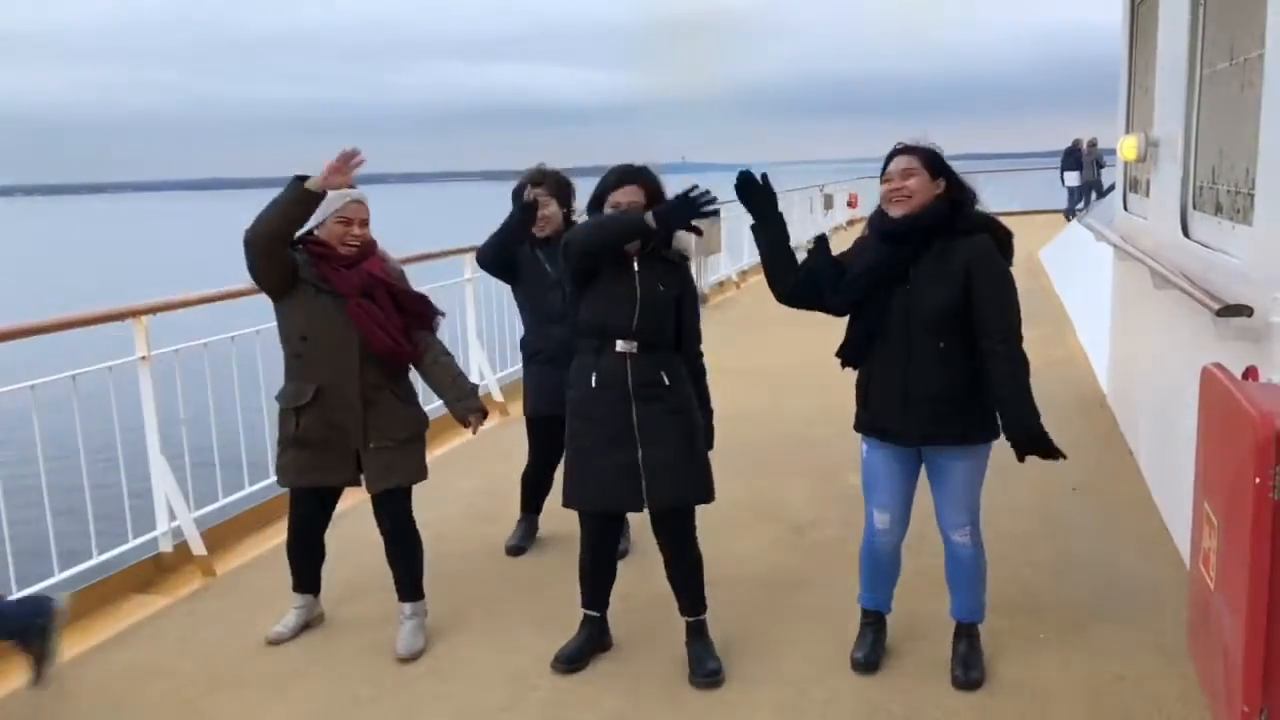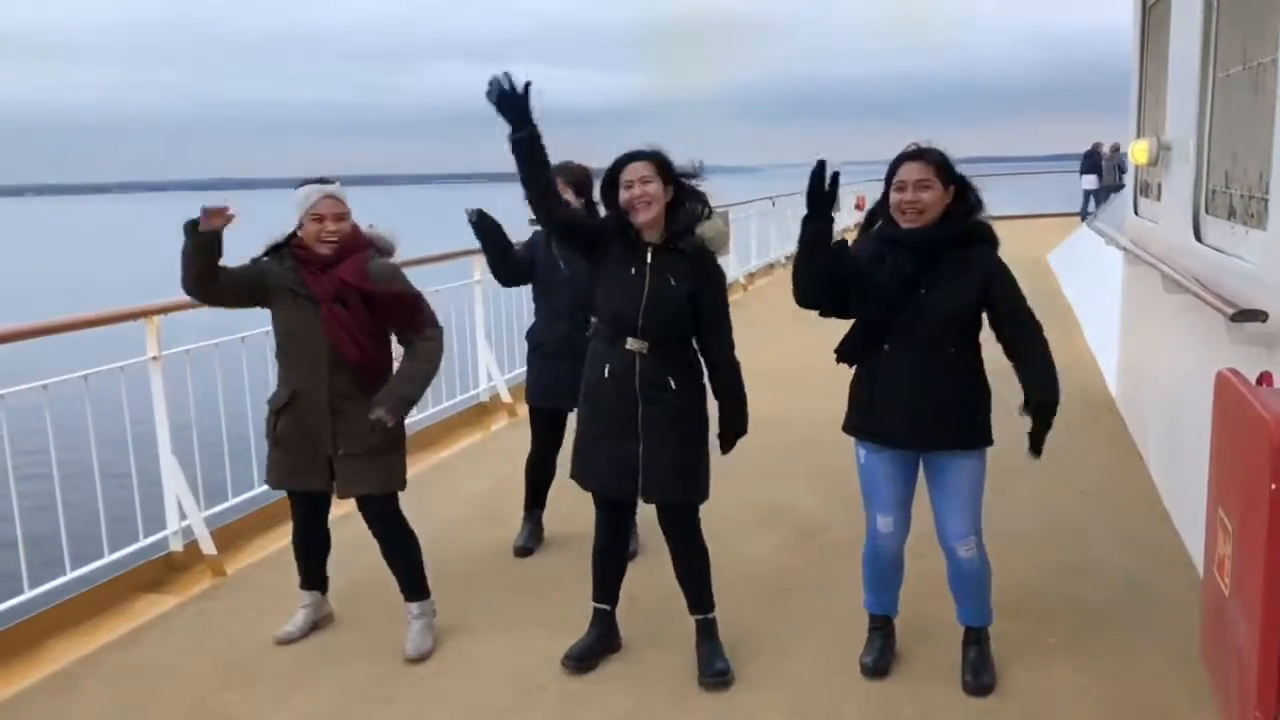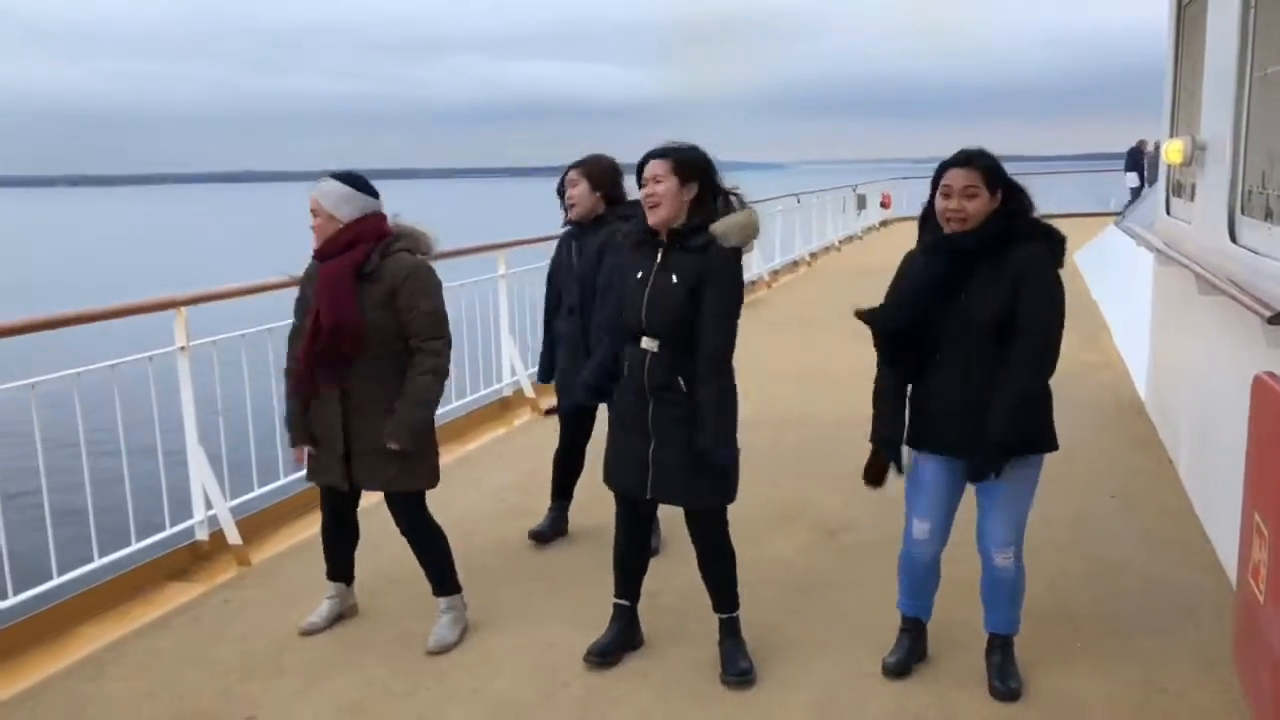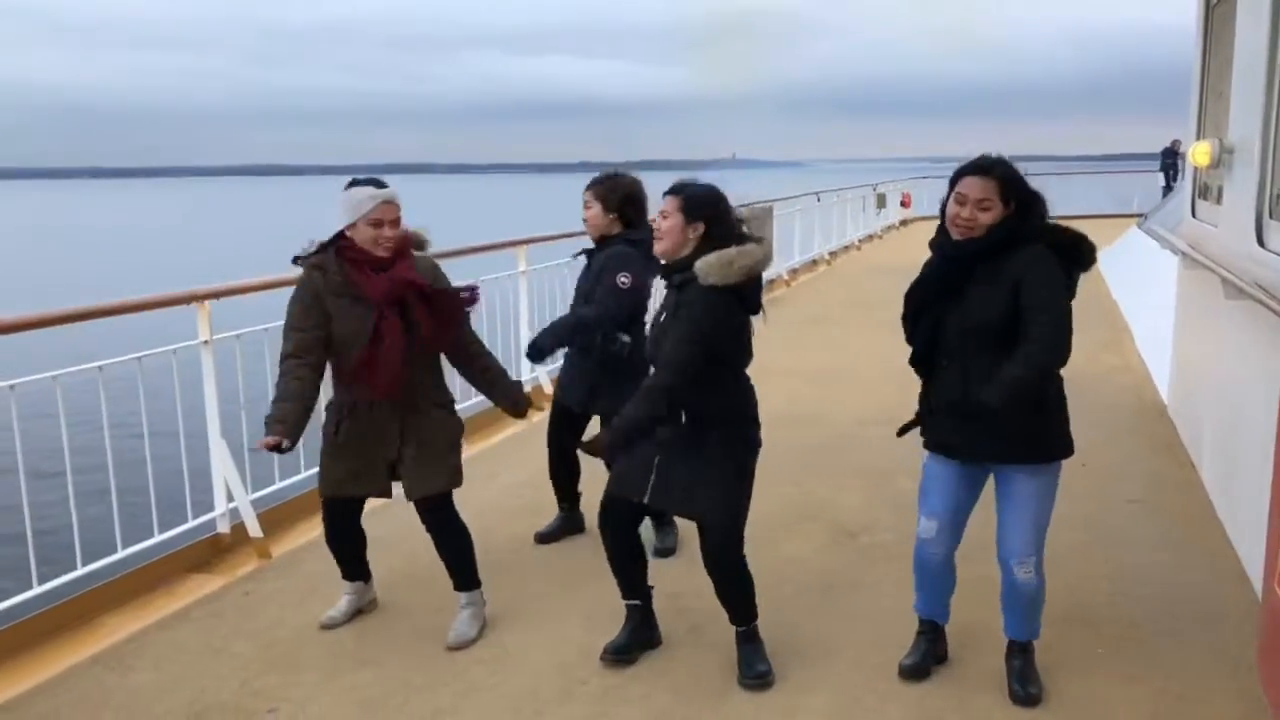
dt=0.4s
person 1, frame 1
left shoulder: (975, 251)
right shoulder: (871, 252)
left elbow: (1001, 342)
right elbow: (796, 288)
left wrist: (1020, 418)
right wrist: (768, 224)
left hip: (959, 423)
right hip: (885, 421)
left knee: (960, 533)
right knee: (882, 532)
left ankle: (967, 634)
right ankle: (873, 623)
person 1, frame 2
left shoulder: (978, 259)
right shoulder: (870, 251)
left elbow: (1021, 333)
right elbow: (814, 294)
left wrist: (1042, 393)
right wrist: (817, 224)
left hip: (955, 426)
right hip: (881, 421)
left knee: (963, 544)
right knee: (884, 535)
left ankle: (976, 639)
right ankle: (881, 628)
person 1, frame 3
left shoulder: (1028, 260)
right shoulder: (921, 263)
left elbow: (1037, 354)
right elbow: (895, 354)
left wrist: (1001, 434)
right wrist: (884, 438)
left hip: (1010, 438)
right hip: (935, 432)
left knee: (1001, 550)
right knee: (921, 542)
left ankle: (1000, 646)
right ankle: (912, 631)
person 1, frame 4
left shoulder: (1033, 263)
right shoulder: (947, 264)
left elbow: (1048, 346)
left wrist: (995, 400)
right wrist: (928, 408)
left hip: (1026, 438)
right hip: (954, 431)
left knee: (1020, 561)
right knee: (932, 542)
left ankle: (1020, 651)
right ankle: (930, 635)
person 2, frame 1
left shoulder: (672, 269)
right shoulder: (589, 263)
left elbow: (689, 349)
right elbow: (580, 238)
left wrist: (703, 417)
right wrist: (655, 216)
left hip: (665, 411)
right hip: (597, 410)
left knee: (676, 527)
right knee: (598, 526)
left ankle: (697, 634)
right ankle: (593, 626)
person 2, frame 2
left shoulder: (697, 262)
right shoulder: (606, 244)
left elbow: (717, 345)
right elbow: (548, 207)
left wrist: (732, 412)
right wrist: (521, 126)
left hip: (672, 407)
right hip: (607, 403)
left knee: (679, 523)
right knee: (611, 520)
left ankle: (706, 632)
right ankle: (602, 624)
person 2, frame 3
left shoulder: (713, 260)
right shoulder: (634, 251)
left elbow: (714, 352)
right elbow: (614, 328)
left wrist: (714, 429)
right wrist: (591, 381)
left hip: (693, 409)
right hip: (634, 407)
left knee: (706, 524)
right knee: (631, 516)
left ankle: (730, 633)
right ankle: (624, 622)
person 2, frame 4
left shoulder: (709, 298)
right shoulder: (687, 283)
left elbow: (671, 379)
left wrist: (615, 435)
left hip: (714, 438)
right hip: (669, 427)
left knee: (720, 548)
right knee: (616, 516)
left ankle: (749, 639)
right ankle: (640, 622)
person 3, frame 1
left shoulder: (385, 276)
right shoulder: (291, 275)
left elbow: (424, 344)
right elbow: (259, 239)
left wrist: (463, 398)
right wrist: (315, 186)
left hip: (387, 425)
right hip: (315, 426)
left knee: (395, 520)
right knee: (305, 523)
left ankle: (412, 613)
right ankle: (305, 605)
person 3, frame 2
left shoulder: (380, 275)
right shoulder: (278, 273)
left elbow: (427, 338)
right elbow: (206, 286)
left wrist: (399, 397)
right wrist: (205, 235)
left hip: (365, 427)
right hip: (300, 426)
left knee: (384, 519)
right knee: (307, 519)
left ankle: (420, 612)
right ankle: (314, 603)
person 3, frame 3
left shoulder: (405, 270)
right shoulder: (319, 274)
left elbow: (431, 353)
right elbow: (302, 352)
left wrist: (411, 422)
right wrist: (299, 426)
left hip: (389, 424)
right hip: (332, 424)
left knee: (409, 515)
right knee: (336, 512)
left ankle: (452, 606)
right ankle: (340, 595)
person 3, frame 4
left shoulder: (423, 274)
right shoulder: (321, 280)
left elbow: (462, 345)
right elbow: (301, 356)
left wrist: (509, 395)
right wrist: (283, 421)
left hip: (424, 424)
right hip: (356, 425)
left knee: (437, 512)
right knee: (338, 516)
left ankle: (471, 602)
right ankle: (359, 590)
person 4, frame 1
right shoulder: (519, 252)
right elbow: (486, 258)
right wrist: (520, 219)
right hip: (546, 369)
right knee: (543, 455)
right ankle: (527, 521)
person 4, frame 2
right shoulder: (541, 242)
right elbow: (509, 272)
right wrist: (489, 234)
right hip: (549, 363)
right knee: (544, 449)
right ankle: (532, 521)
person 4, frame 3
left shoulder: (621, 236)
right shoulder: (570, 240)
right elbow: (554, 301)
right wrist: (548, 355)
right hip: (574, 360)
right knee: (570, 442)
right ankle: (557, 513)
person 4, frame 4
left shoulder: (627, 258)
right shoulder: (604, 254)
left elbow: (602, 317)
left wrist: (553, 335)
left hip: (618, 376)
right hip: (582, 367)
right knee: (559, 443)
left ankle: (663, 523)
right ankle: (569, 513)
